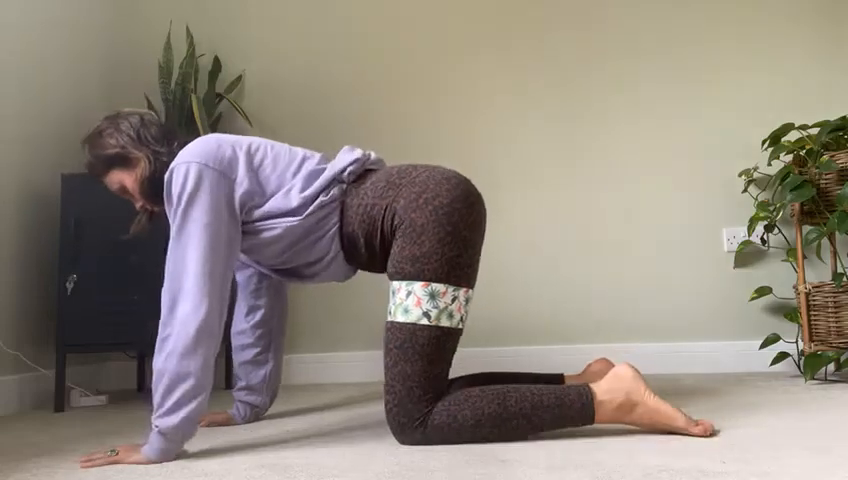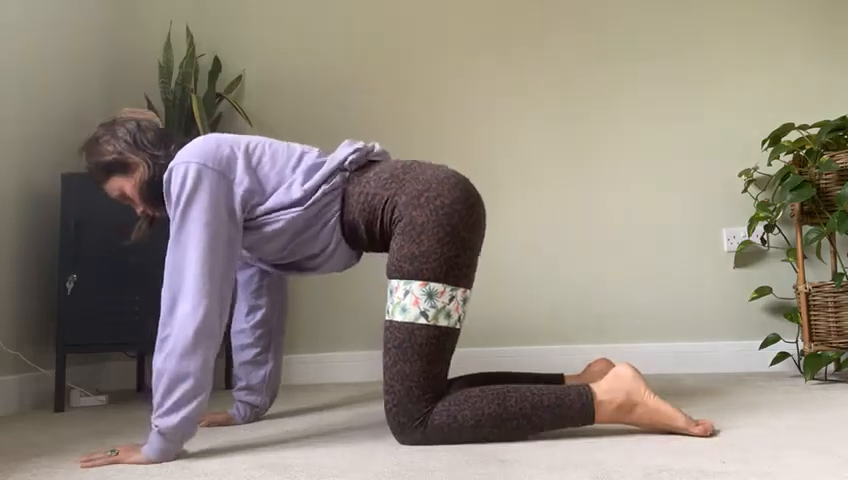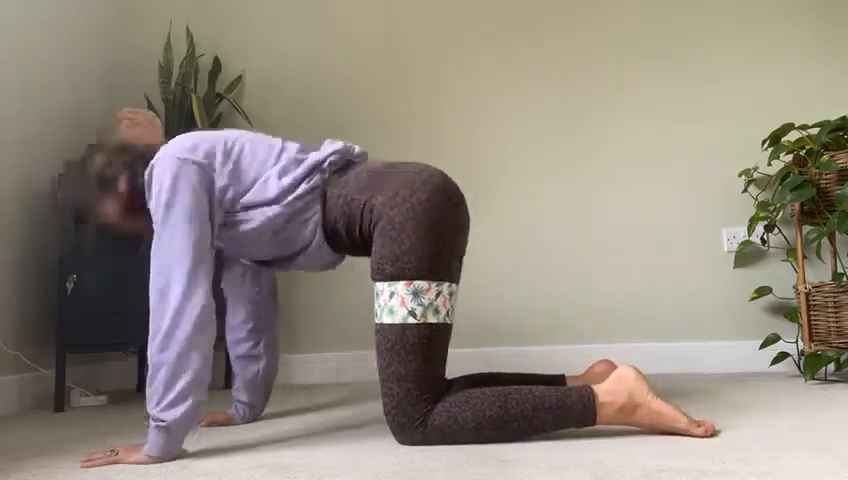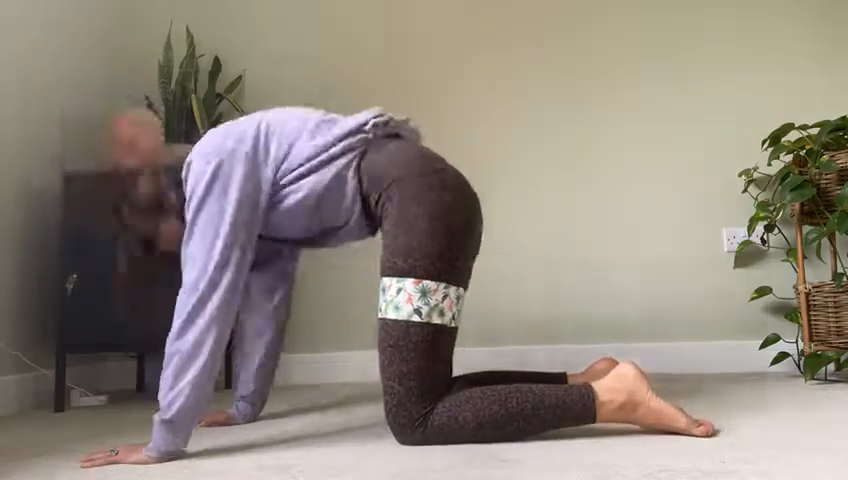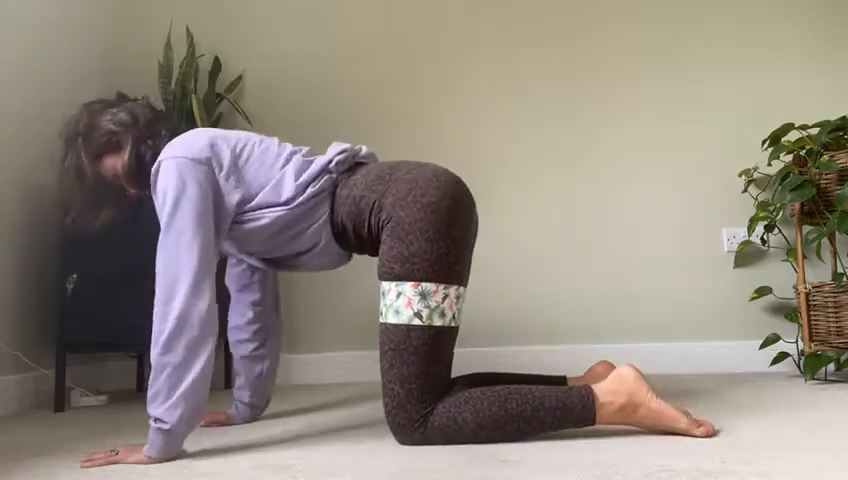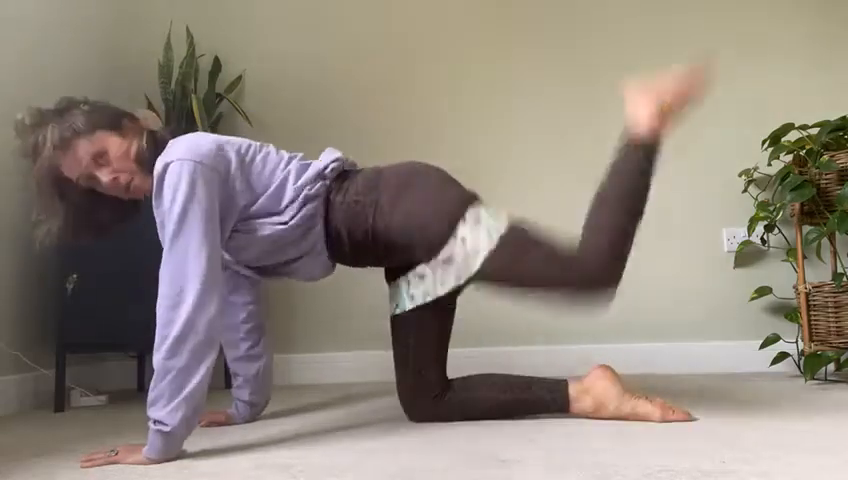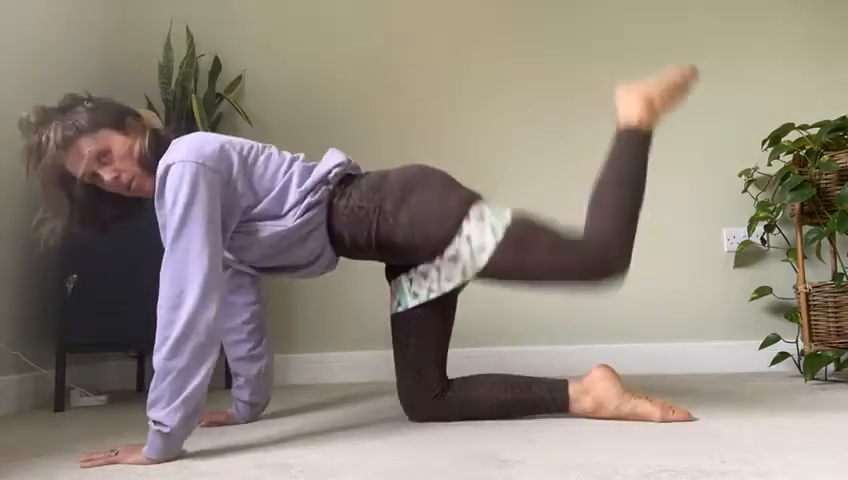
dt=0.2s
person 1, frame 1
left shoulder: (194, 167)
right shoulder: (224, 180)
left elbow: (194, 308)
right elbow: (257, 287)
left wrist: (162, 442)
right wrist: (249, 401)
left hip: (426, 209)
right hip: (425, 212)
left knee: (413, 420)
right knee: (421, 394)
left ankle: (610, 397)
right ankle: (588, 379)
person 1, frame 2
left shoulder: (192, 166)
right shoulder: (222, 176)
left elbow: (193, 306)
right elbow: (258, 284)
left wrist: (163, 441)
right wrist: (249, 402)
left hip: (426, 207)
right hip: (427, 210)
left knee: (413, 420)
right knee: (421, 393)
left ankle: (609, 398)
right ankle: (587, 379)
person 1, frame 3
left shoulder: (172, 169)
right shoulder: (212, 175)
left elbow: (182, 303)
right elbow: (246, 283)
left wrist: (161, 440)
right wrist: (246, 403)
left hip: (406, 207)
right hip: (411, 207)
left knee: (414, 420)
right knee: (420, 392)
left ankle: (611, 401)
right ankle: (587, 379)
person 1, frame 4
left shoulder: (213, 160)
right shoulder: (239, 158)
left elbow: (207, 295)
right elbow: (263, 283)
left wrist: (165, 439)
right wrist: (247, 403)
left hip: (419, 193)
right hip: (429, 200)
left knee: (414, 420)
right knee: (424, 390)
left ankle: (611, 398)
right ankle: (586, 380)
person 1, frame 5
left shoulder: (179, 161)
right shoulder: (212, 164)
left elbow: (186, 303)
right elbow: (250, 285)
left wrist: (161, 440)
right wrist: (247, 403)
left hip: (413, 206)
right hip: (420, 206)
left knee: (415, 423)
right knee: (425, 393)
left ankle: (608, 399)
right ankle: (586, 380)
person 1, frame 6
left shoulder: (186, 162)
right shoulder: (184, 186)
left elbow: (190, 304)
right elbow: (232, 292)
left wrist: (161, 440)
right wrist: (248, 404)
left hip: (407, 203)
right hip: (396, 237)
left knee: (591, 269)
right knee: (428, 402)
left ankle: (644, 121)
right ankle: (588, 395)
person 1, frame 7
left shoulder: (189, 164)
right shoulder: (173, 192)
left elbow: (191, 305)
right elbow: (233, 297)
left wrist: (160, 438)
right wrist: (247, 402)
left hip: (410, 208)
right hip: (403, 242)
left knee: (601, 256)
right knee: (424, 402)
left ankle: (636, 113)
right ankle: (586, 394)
